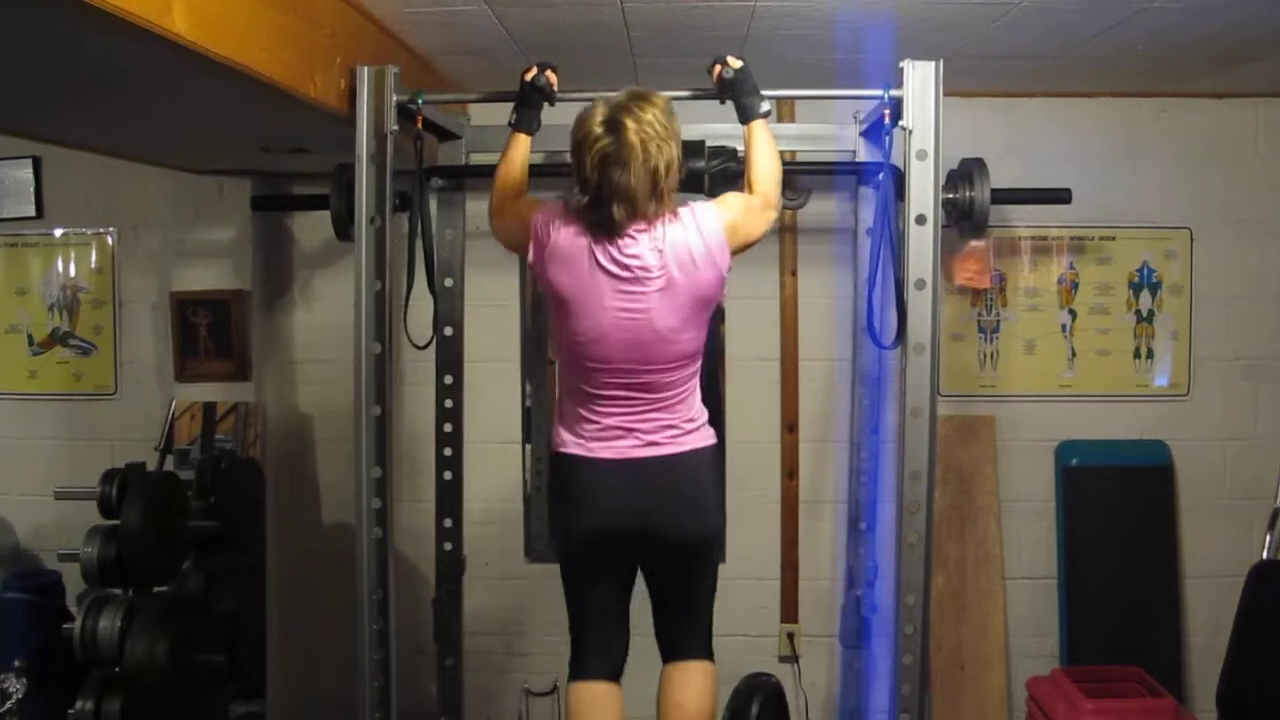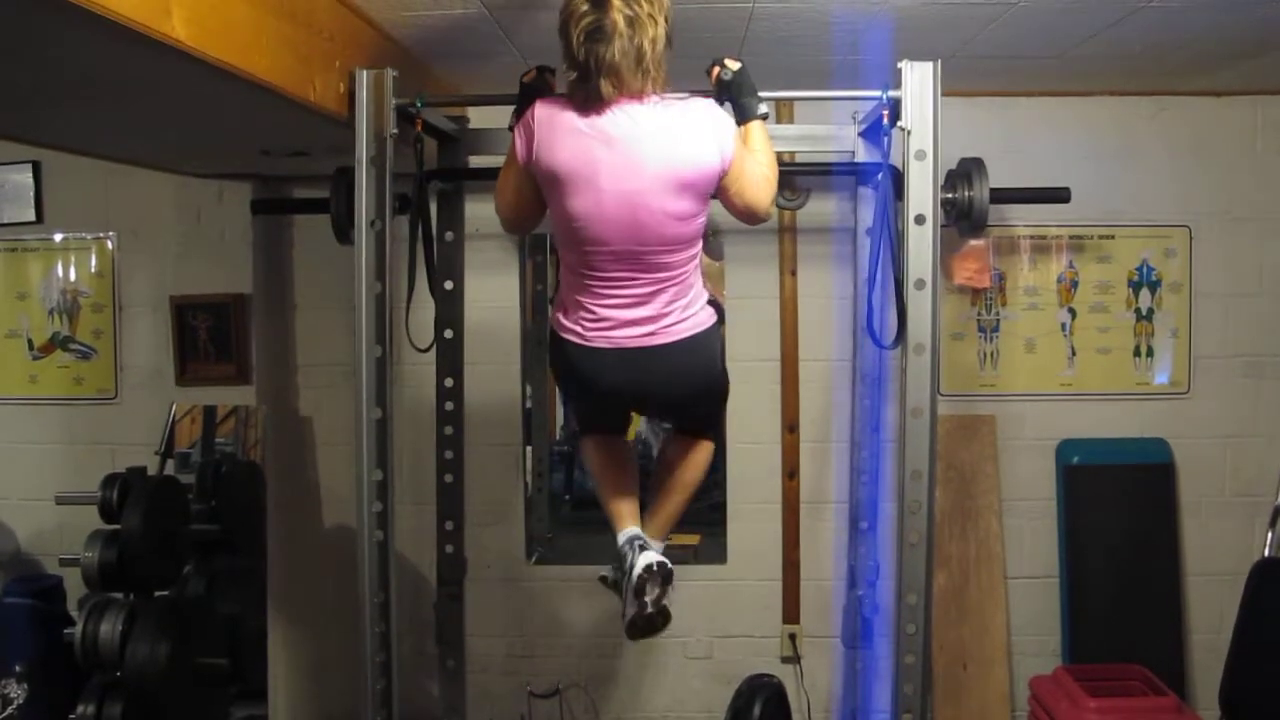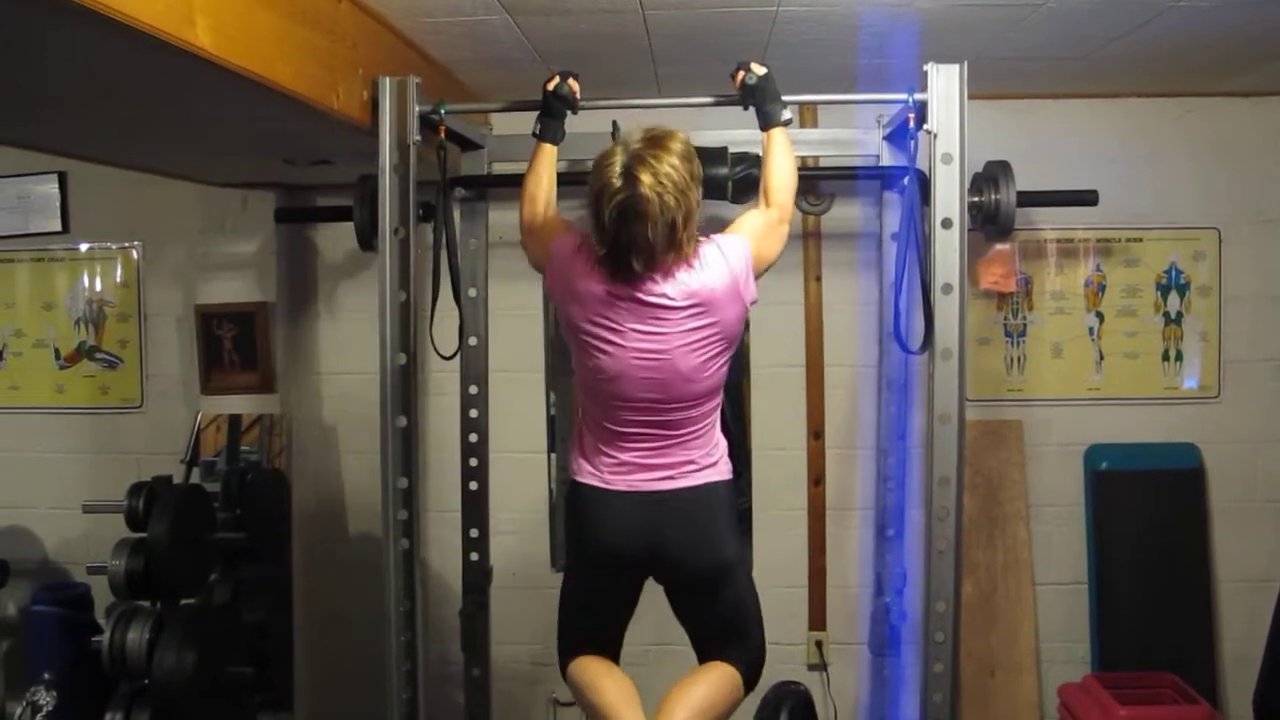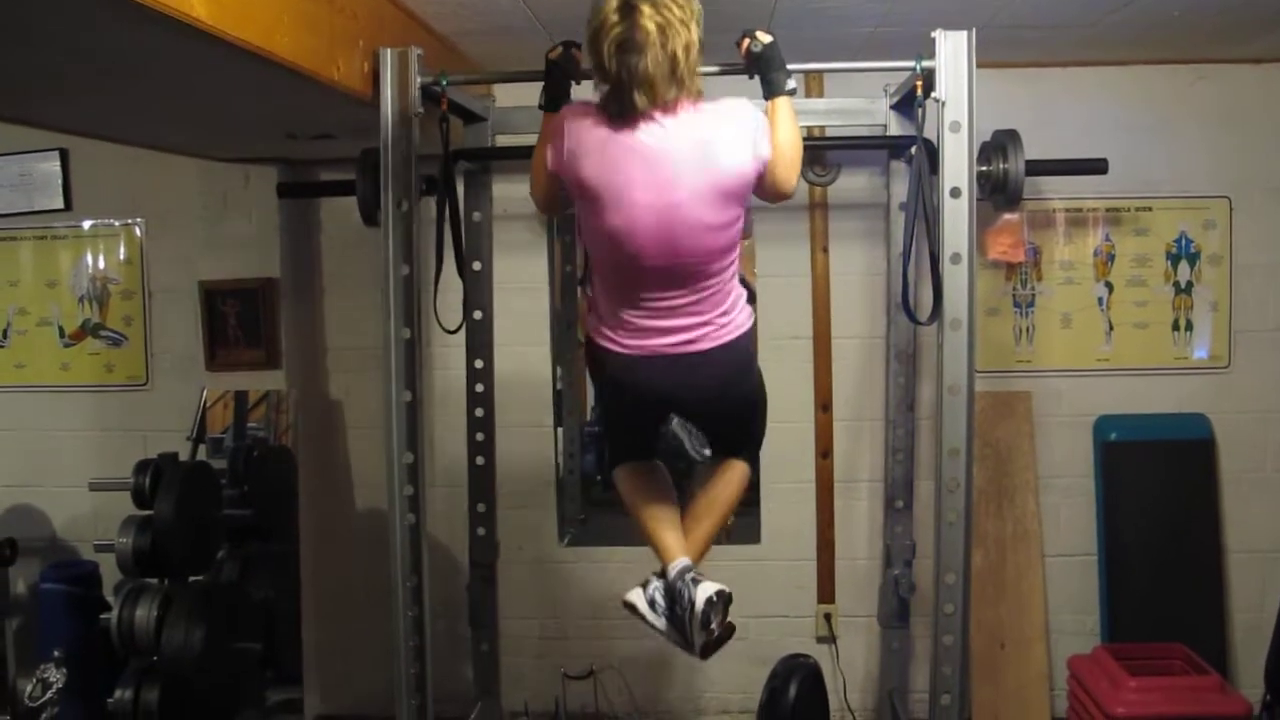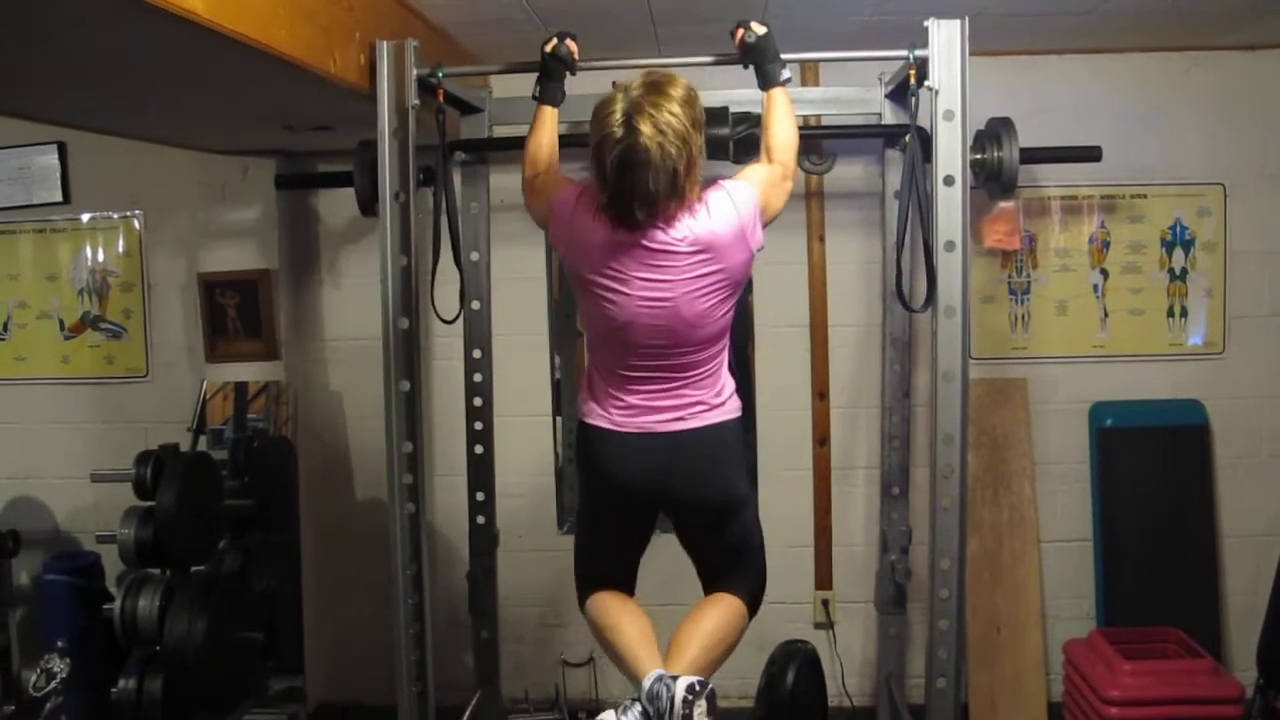
dt=1s
person 1, frame 1
left shoulder: (556, 241)
right shoulder: (702, 237)
left elbow: (502, 212)
right elbow: (766, 201)
left wrist: (524, 117)
right wrist: (752, 106)
left hip: (585, 481)
right hip: (683, 478)
left knee: (594, 653)
right knee: (688, 645)
person 1, frame 2
left shoulder: (545, 124)
right shoulder: (702, 122)
left elbow: (514, 219)
right elbow: (758, 205)
right wrist: (749, 106)
left hip: (583, 353)
right hip: (683, 351)
left knee: (599, 425)
right knee: (700, 424)
left ankle: (629, 541)
right ankle: (652, 545)
person 1, frame 3
left shoulder: (574, 277)
right shoulder: (724, 274)
left elbow: (532, 219)
right elbow: (779, 208)
left wrist: (550, 126)
right wrist: (771, 112)
left hip: (602, 509)
right hip: (698, 509)
left knee: (584, 650)
right knee: (737, 655)
person 1, frame 4
left shoulder: (578, 135)
right shoulder: (735, 128)
left elbow: (545, 197)
right elbow: (784, 180)
left wrist: (555, 96)
right wrist: (777, 81)
left hip: (619, 358)
right hip: (719, 356)
left knee: (629, 453)
right knee: (738, 446)
left ankle: (674, 570)
right ankle: (685, 579)
person 1, frame 5
left shoulder: (579, 226)
right shoulder: (730, 220)
left elbow: (534, 181)
right elbow: (781, 164)
left wrist: (549, 88)
right wrist: (771, 71)
left hip: (611, 448)
right hip: (707, 445)
left knee: (602, 582)
right knee: (738, 582)
